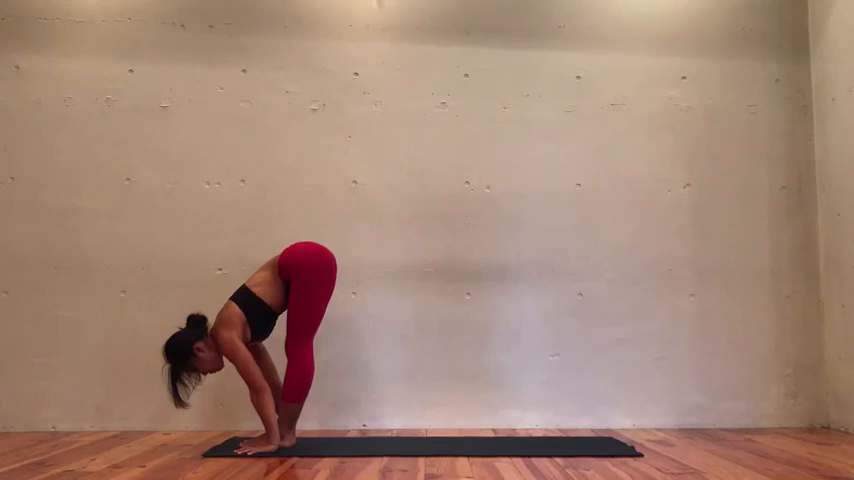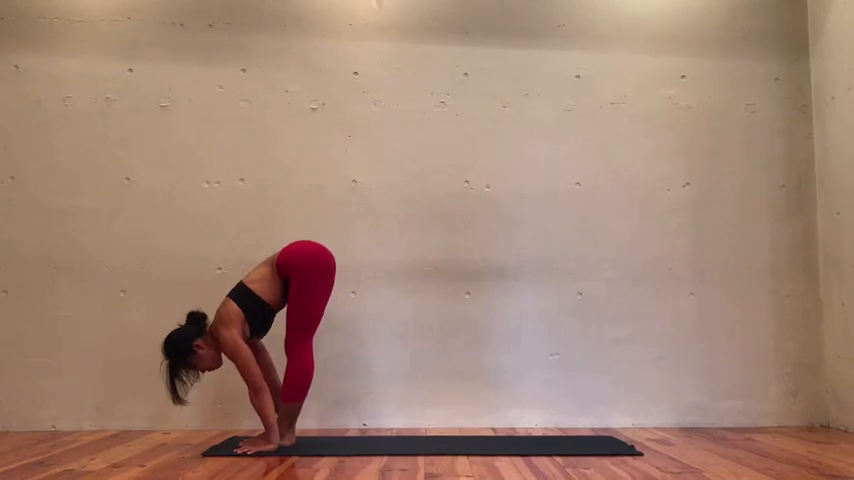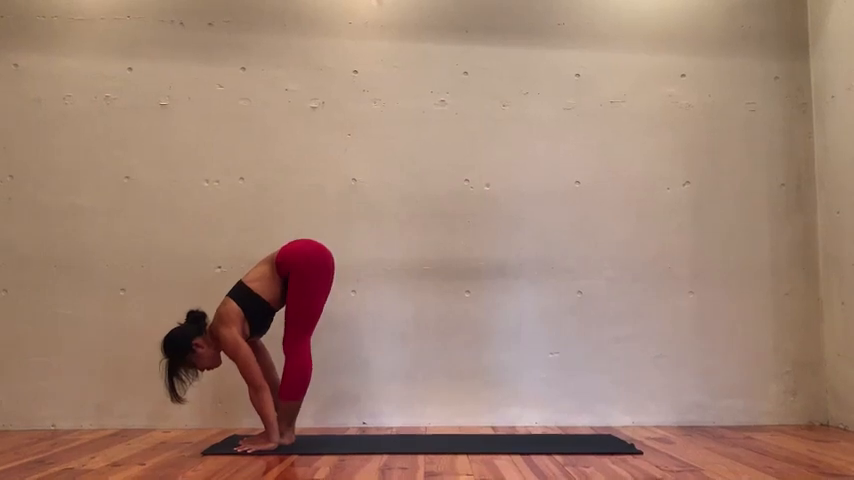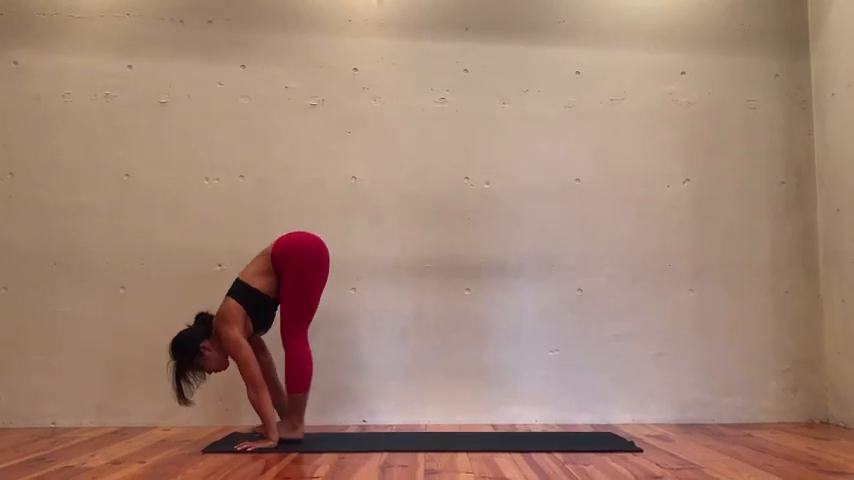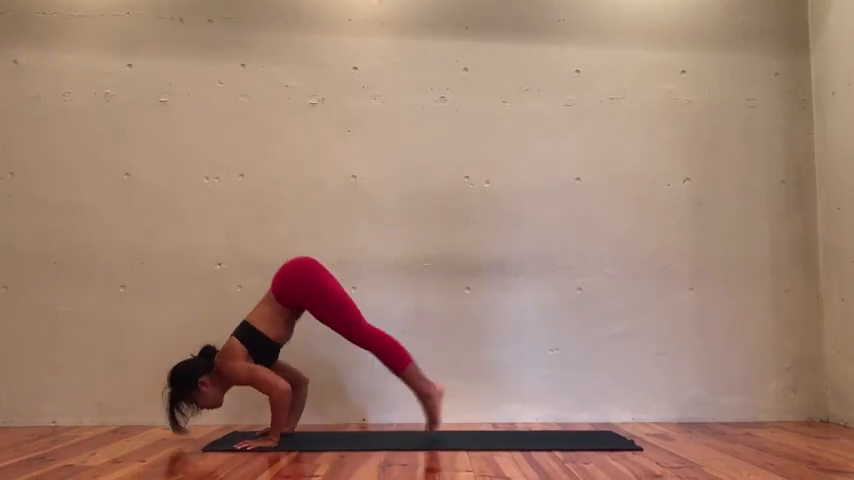
dt=0.5s
person 1, frame 1
left shoulder: (225, 337)
right shoulder: (237, 333)
left elbow: (259, 388)
right elbow: (270, 381)
left wrist: (273, 439)
right wrist: (275, 432)
left hip: (308, 263)
right hip: (304, 263)
left knee: (298, 352)
right knee: (298, 352)
left ankle: (285, 434)
right ankle: (285, 432)
person 1, frame 2
left shoulder: (225, 334)
right shoulder: (235, 331)
left elbow: (258, 387)
right elbow: (268, 381)
left wrist: (273, 438)
right wrist: (274, 432)
left hip: (307, 262)
right hip: (302, 262)
left knee: (297, 351)
right knee: (297, 350)
left ankle: (284, 433)
right ankle: (285, 431)
person 1, frame 3
left shoulder: (225, 333)
right shoulder: (236, 329)
left elbow: (258, 386)
right elbow: (268, 380)
left wrist: (273, 437)
right wrist: (274, 430)
left hip: (306, 261)
right hip: (302, 260)
left knee: (295, 348)
right knee: (295, 348)
left ankle: (285, 432)
right ankle: (285, 429)
person 1, frame 4
left shoulder: (228, 332)
right shoulder: (239, 330)
left elbow: (257, 386)
right elbow: (267, 378)
left wrist: (272, 436)
right wrist: (273, 427)
left hip: (301, 252)
right hip: (298, 252)
left knee: (293, 339)
right knee: (293, 339)
left ankle: (294, 425)
right ankle: (291, 423)
person 1, frame 5
left shoulder: (228, 368)
right shoulder: (235, 362)
left elbow: (281, 390)
right elbow: (300, 381)
left wrist: (273, 436)
right wrist: (287, 428)
left hip: (298, 278)
right hip: (297, 278)
left knee: (362, 334)
right knee: (362, 335)
left ankle: (426, 391)
